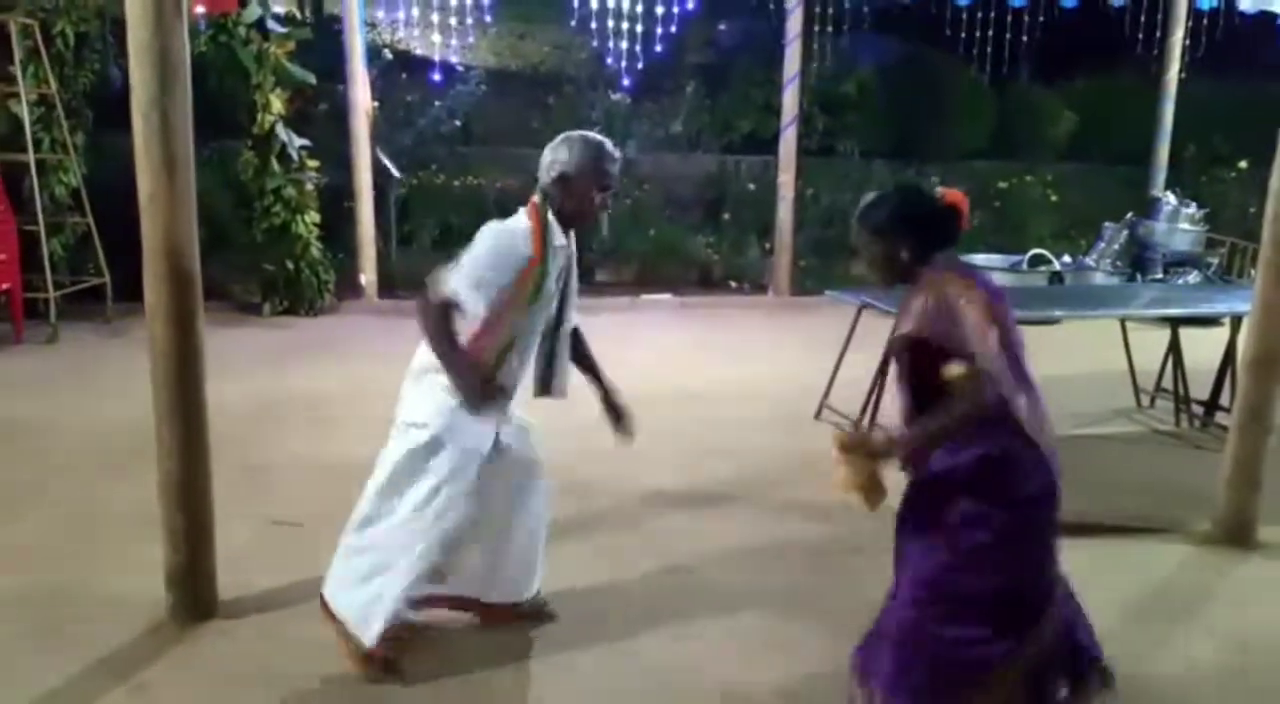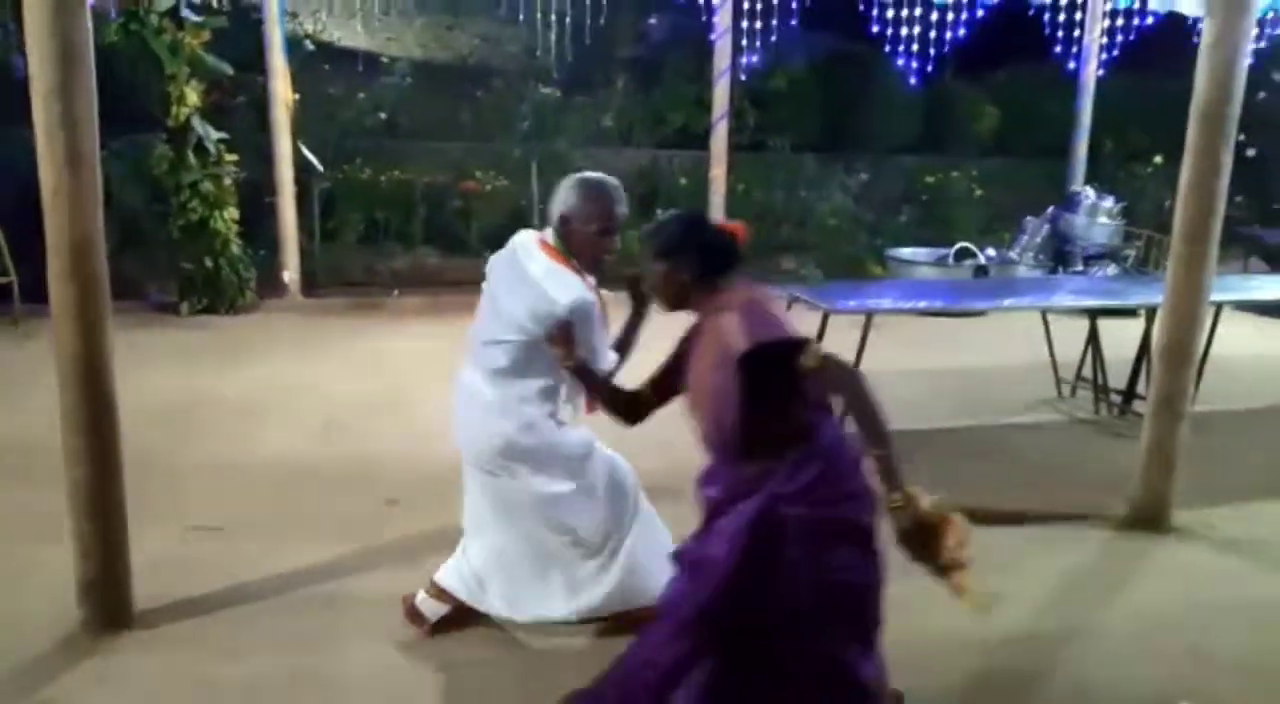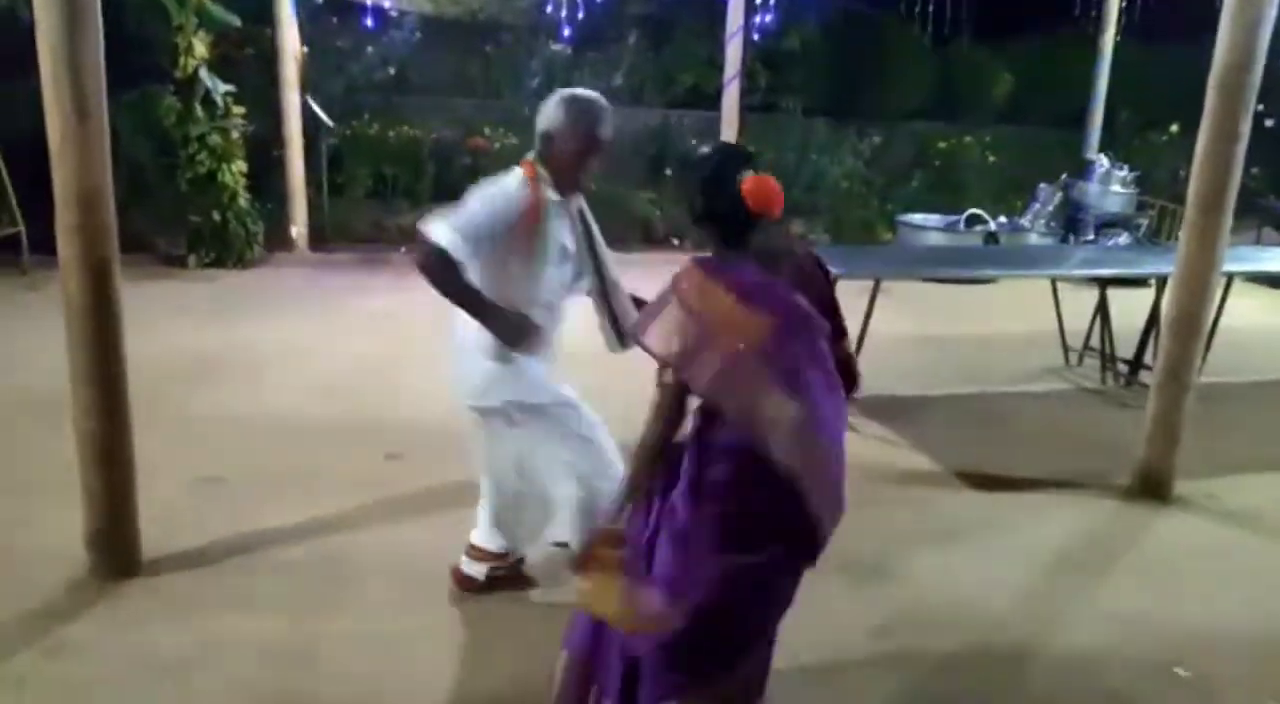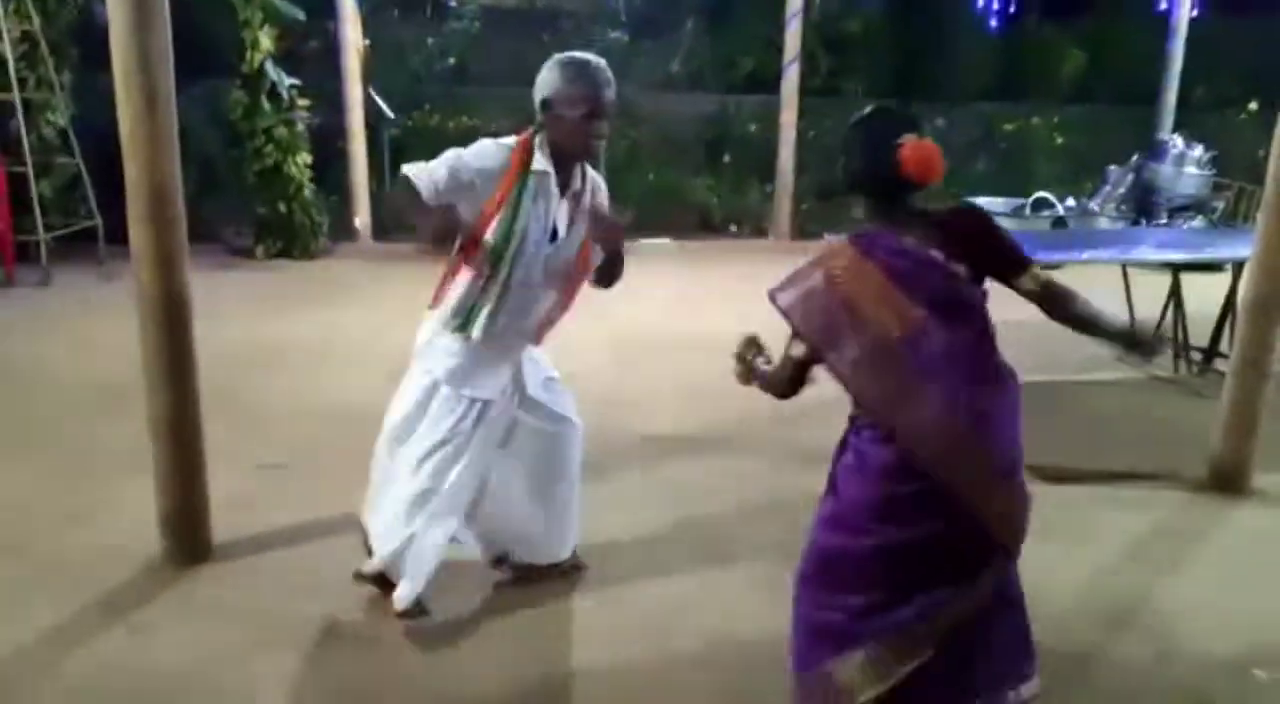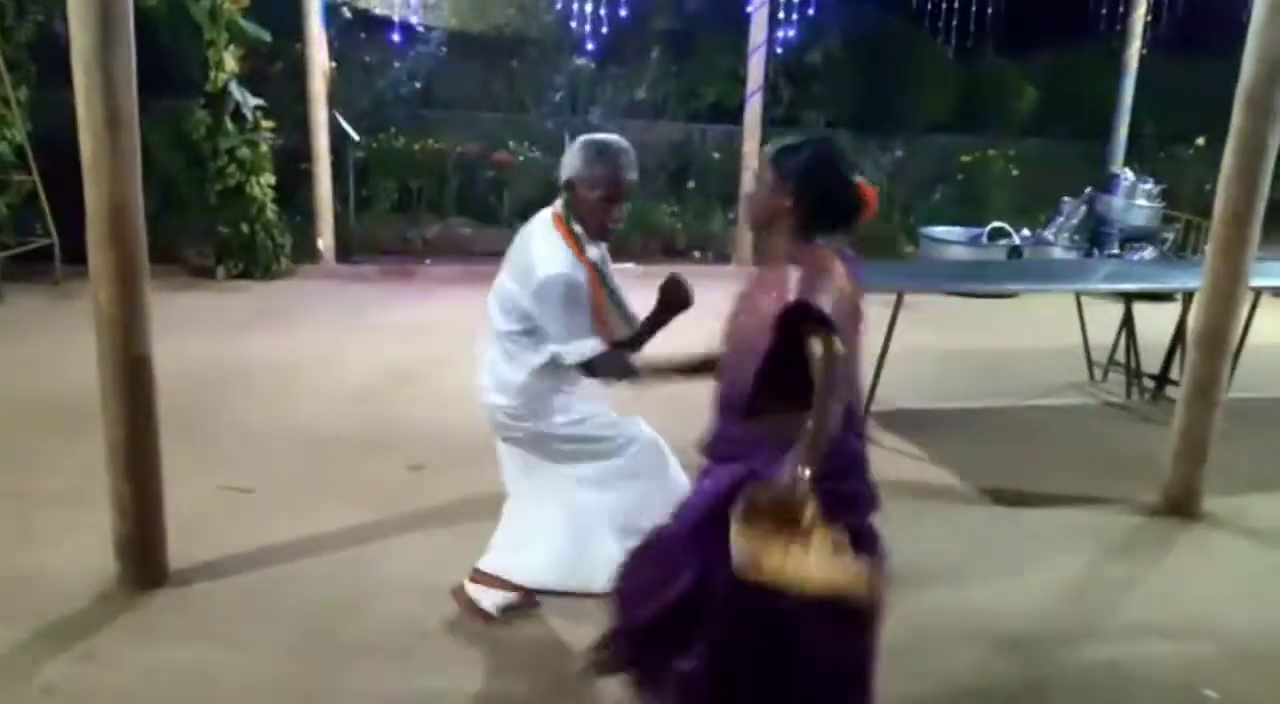
dt=0.5s
person 1, frame 1
left shoulder: (939, 297)
right shoulder: (955, 286)
left elbow: (975, 399)
left wrist: (889, 444)
left hip: (985, 481)
right hip: (984, 471)
left knee: (938, 614)
right knee: (1017, 599)
person 1, frame 2
left shoulder: (741, 314)
right shoulder: (701, 337)
left elbow: (842, 379)
right elbow: (634, 409)
left wrist: (895, 492)
right wrist: (576, 367)
left hip: (806, 498)
right hip: (754, 501)
left knee: (821, 650)
right knee: (702, 619)
person 1, frame 3
left shoulder: (693, 291)
right shoulder: (805, 269)
left elbow: (667, 413)
right elbow: (845, 376)
left wrist: (619, 524)
left hip: (738, 478)
right hip: (800, 480)
left knee: (690, 628)
person 1, frame 4
left shoulder: (838, 272)
right shoulder: (966, 230)
left elbow: (786, 381)
right elbow: (1052, 297)
left wrist: (752, 366)
right wrist: (1126, 335)
left hip: (897, 457)
right hip: (979, 447)
left knee: (846, 591)
right knee: (976, 568)
person 1, frame 5
left shoulder: (815, 278)
right shoulder: (781, 273)
left elbow: (831, 392)
left wrist: (800, 474)
right wrist: (655, 367)
left hip: (791, 483)
right hip: (742, 473)
left knee: (811, 637)
right knee: (674, 586)
person 2, frame 1
left shoulder: (563, 243)
right shoulder: (512, 243)
left elbow: (564, 326)
right elbow: (434, 300)
left wrist: (604, 388)
right wrist: (465, 377)
left hip: (489, 393)
right hip: (450, 394)
left knee: (520, 486)
right knee: (422, 508)
left ankle: (500, 595)
right ankle: (358, 612)
person 2, frame 2
left shoulder: (520, 248)
right shoulder: (571, 300)
right elbow: (600, 373)
right wrist: (638, 313)
left hip: (480, 413)
right hip: (516, 427)
left knee: (504, 518)
right knee: (610, 488)
left ankle: (439, 601)
right ankle: (635, 597)
person 2, frame 3
left shoulder: (570, 209)
right shoulder: (510, 199)
left elbow: (595, 281)
right elbow: (432, 254)
left wrist: (645, 308)
right wrist: (490, 313)
left hip: (519, 360)
right hip: (503, 362)
left knee: (517, 463)
right knee: (590, 457)
left ankle: (484, 563)
person 2, frame 4
left shoulder: (592, 189)
right shoulder: (494, 162)
left elbow: (606, 275)
right elbow: (410, 185)
left wrist: (613, 243)
right wrist: (433, 222)
left hip: (518, 345)
right hip: (461, 344)
left knee: (553, 435)
right knee: (436, 462)
left ankle: (535, 553)
right ankle: (394, 566)
person 2, frame 5
left shoulder: (560, 225)
right shoulder: (556, 271)
right elbow: (593, 361)
right wrist: (663, 315)
left hip: (522, 390)
right hip: (529, 397)
left knee: (546, 492)
right knee: (636, 457)
left ankle: (491, 587)
